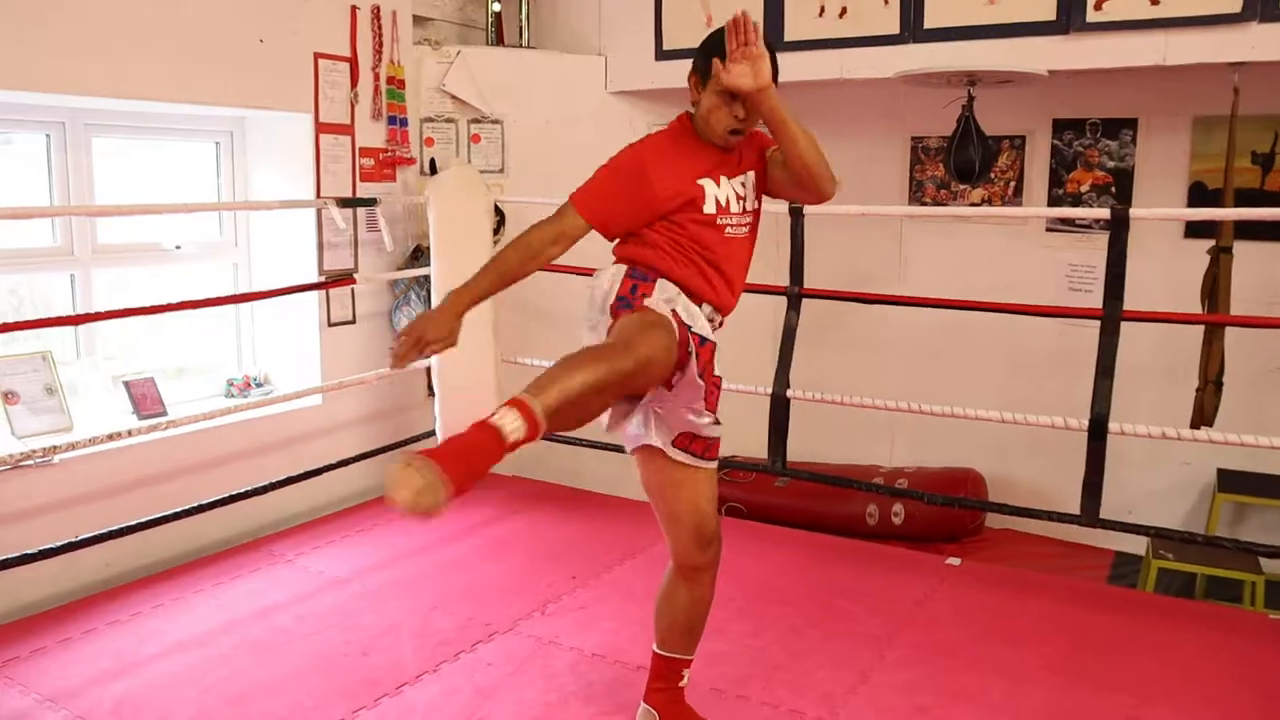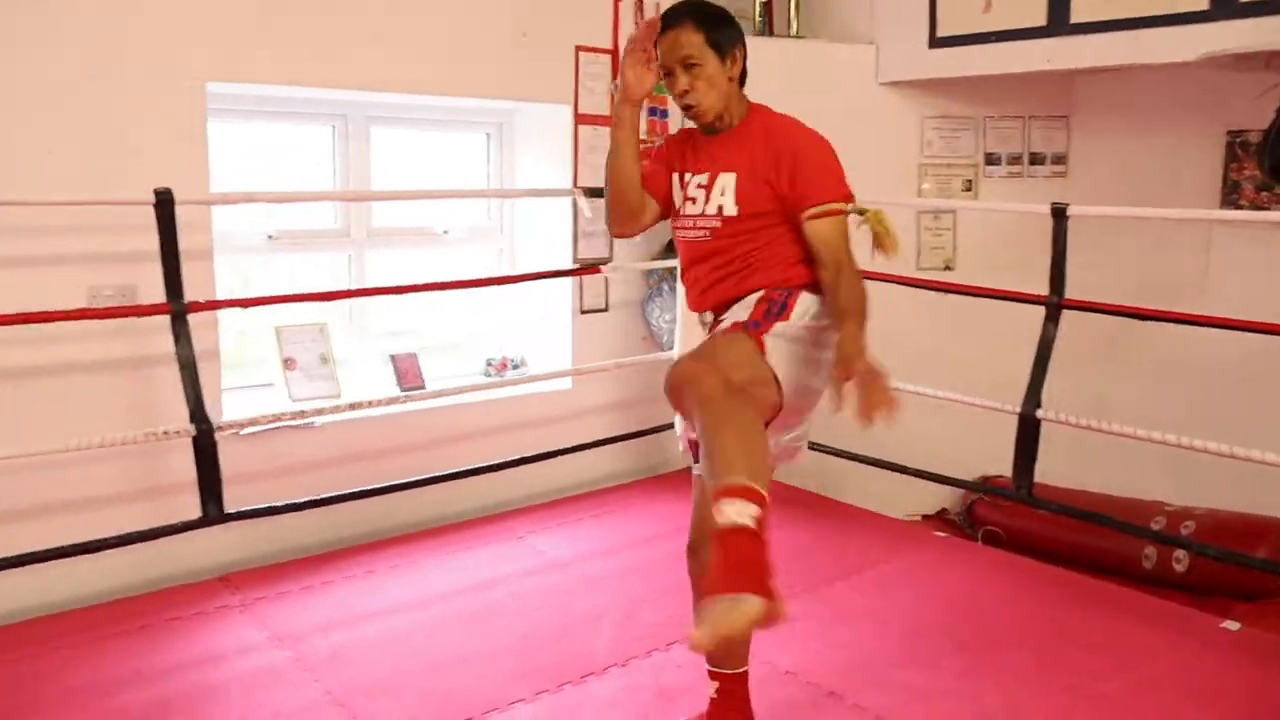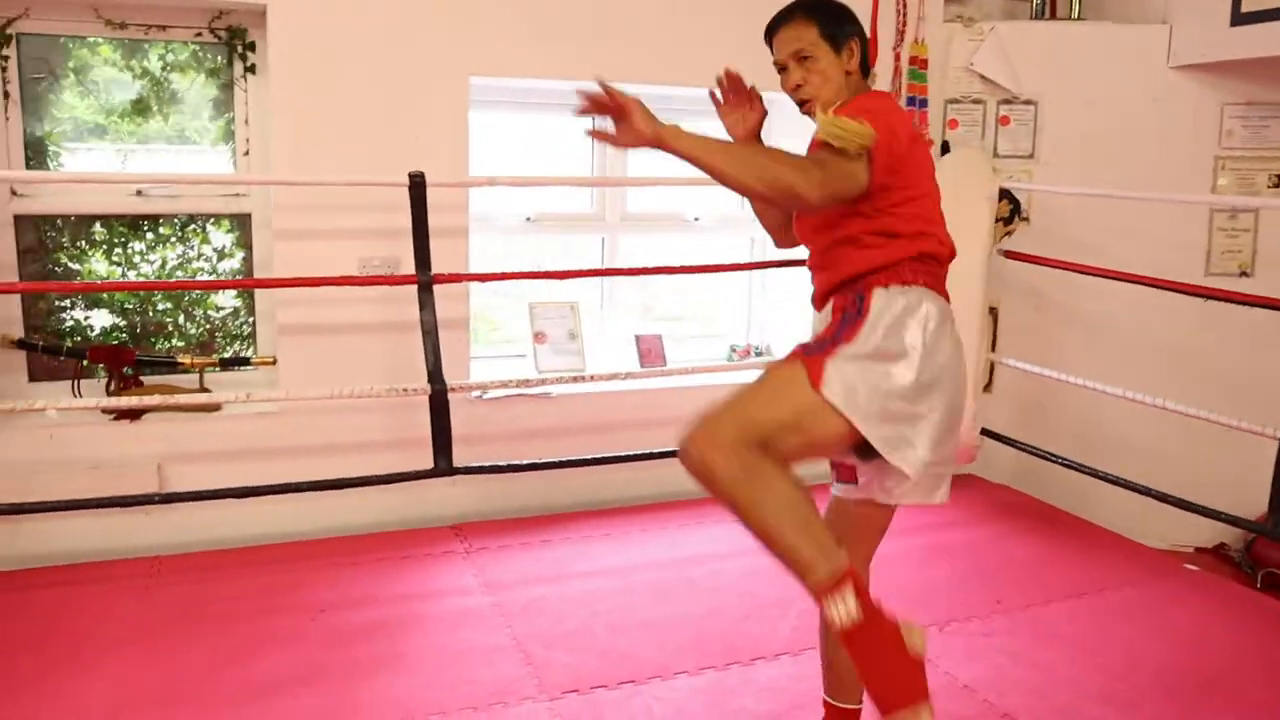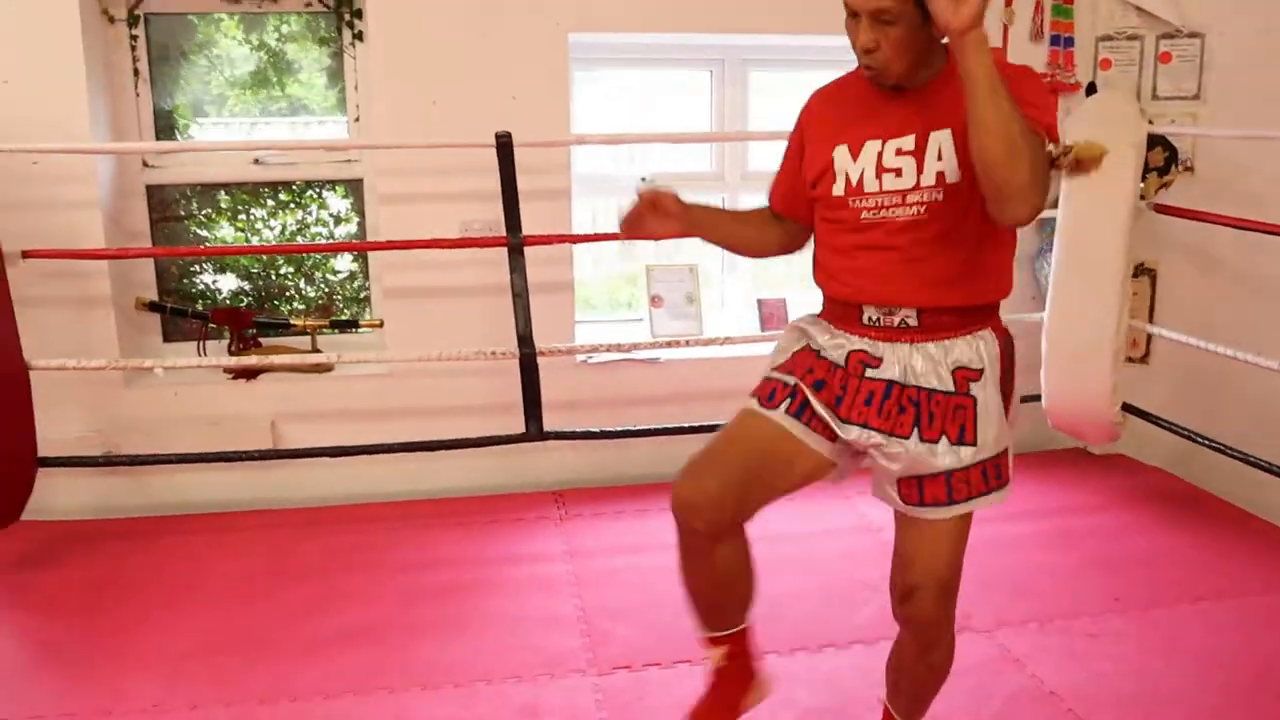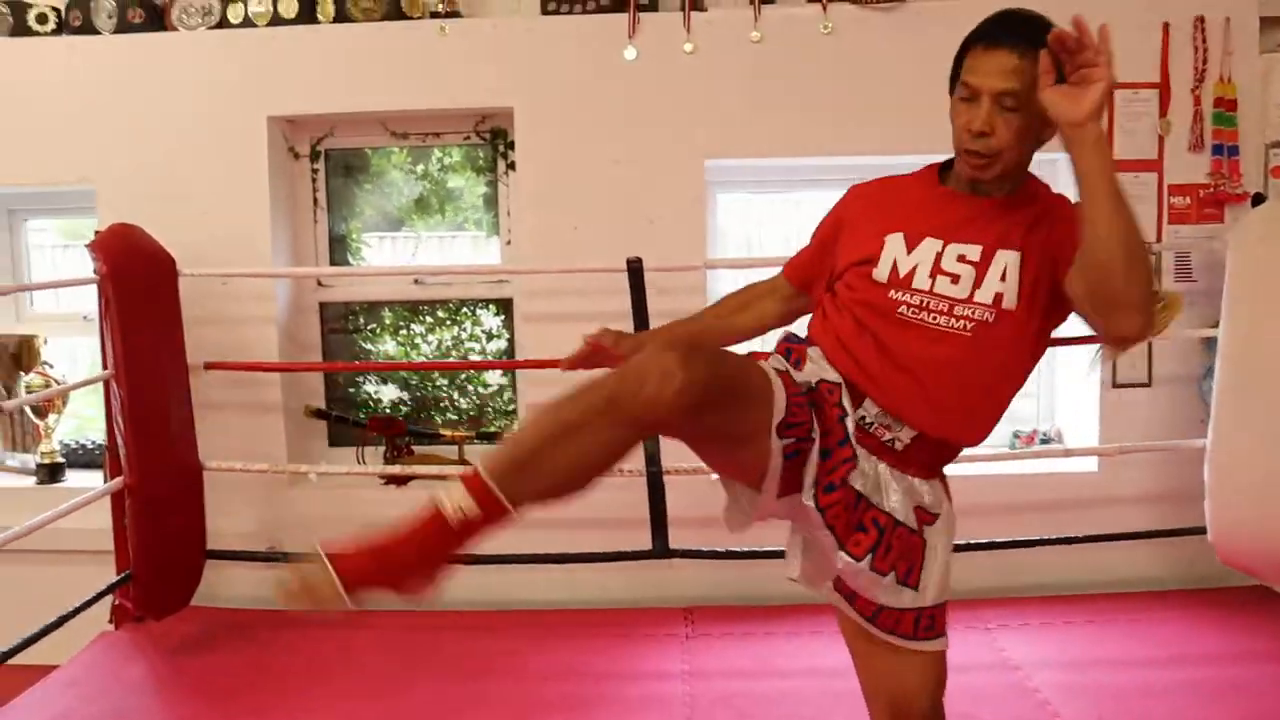
dt=1s
person 1, frame 1
left shoulder: (758, 155)
right shoulder: (655, 158)
left elbow: (820, 188)
right elbow: (554, 231)
left wrist: (766, 96)
right wrist: (455, 303)
left hip: (692, 354)
left knee: (699, 547)
right knee: (650, 347)
right ankle: (461, 455)
person 1, frame 2
left shoulder: (792, 145)
right shoulder: (677, 154)
left elbow: (839, 265)
right elbow: (623, 219)
left wrist: (854, 352)
right wrist: (629, 105)
left hip: (790, 327)
right hip: (735, 350)
left knee: (695, 377)
right knee: (708, 551)
left ankle: (745, 579)
person 1, frame 3
left shoulder: (872, 120)
right shoulder: (858, 142)
left elbow: (800, 189)
right elbow: (783, 220)
left wrist: (666, 136)
right wrist: (745, 139)
left hip: (889, 332)
right hip: (889, 363)
left knee: (717, 450)
right knee: (837, 564)
left ankle: (869, 634)
person 1, frame 4
left shoulder: (1016, 95)
right shoulder: (825, 109)
left elbow: (1014, 204)
right elbow: (783, 228)
right wrist: (688, 219)
left hip: (950, 367)
right hip: (840, 353)
left knee: (923, 602)
right knee: (701, 501)
person 1, frame 5
left shoulder: (1076, 232)
right shoulder: (875, 202)
left elbow: (1124, 322)
right elbow: (780, 293)
left wrist: (1085, 138)
right wrist: (656, 340)
left hip: (900, 486)
right hip: (809, 416)
right knee: (687, 369)
right ankle: (426, 542)
